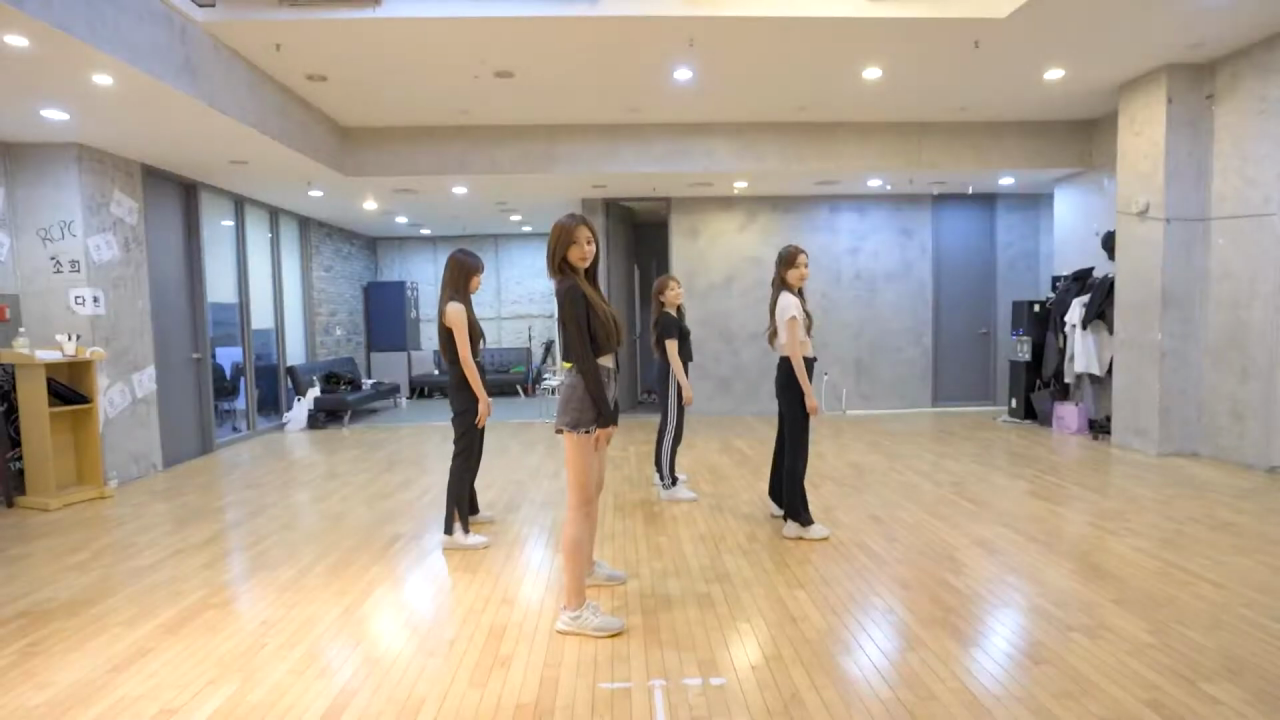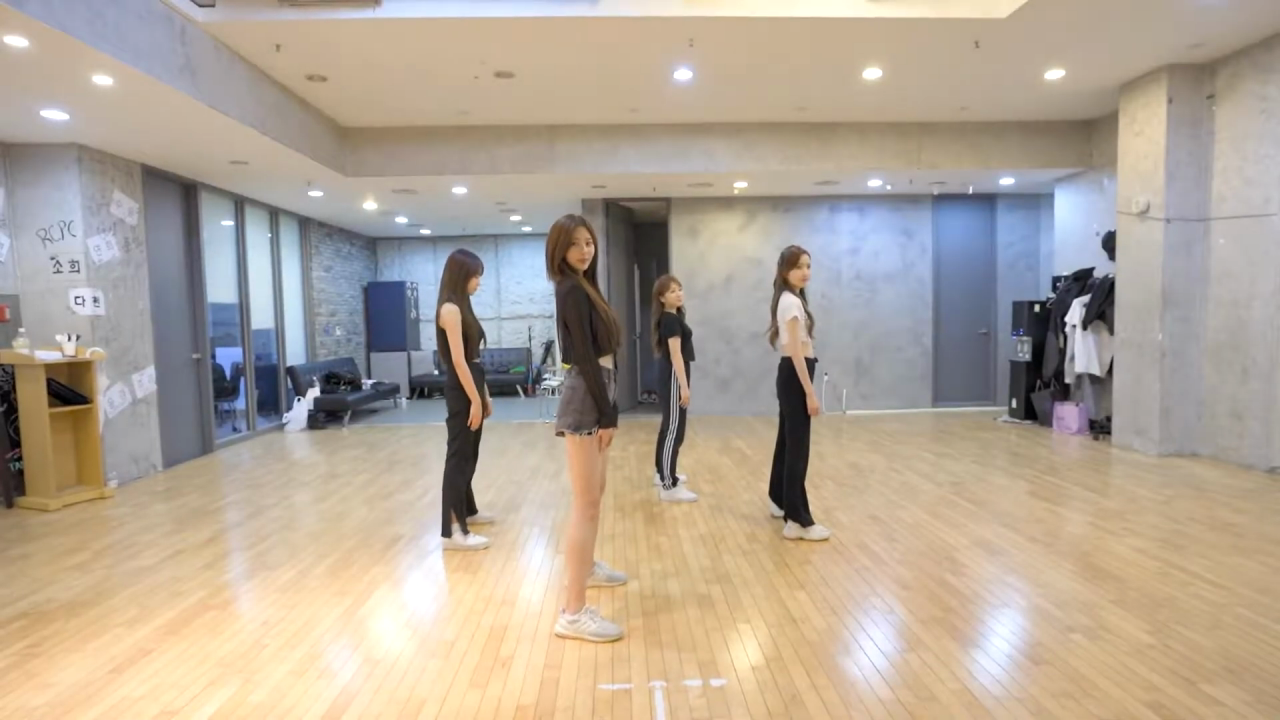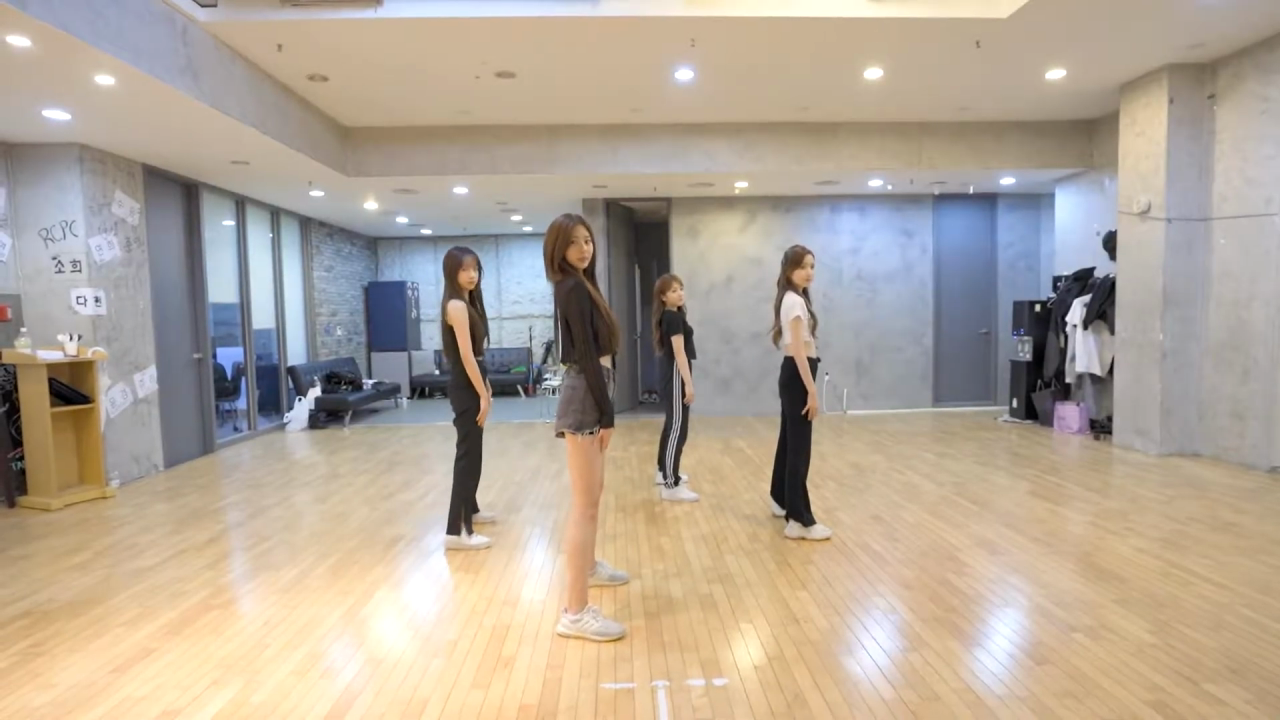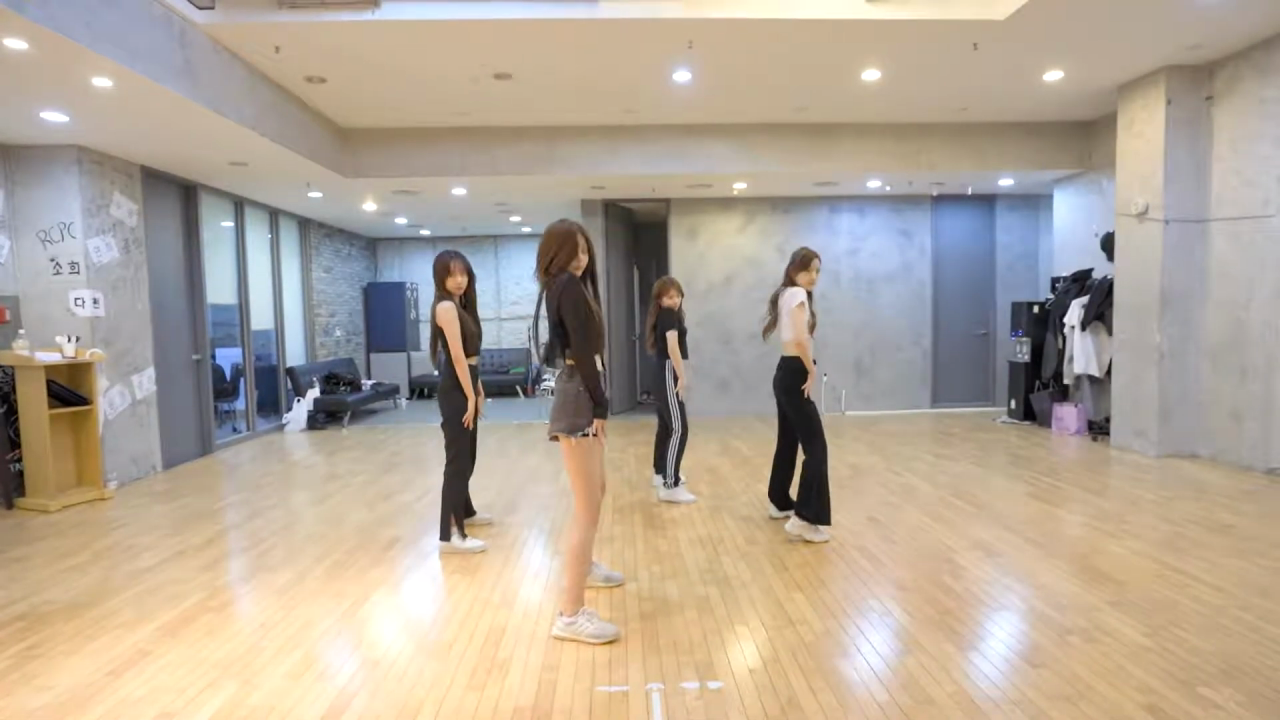
dt=0.7s
person 1, frame 1
left shoulder: (585, 286)
right shoulder: (570, 290)
right elbow: (582, 356)
left wrist: (607, 411)
right wrist: (602, 414)
left hip: (597, 395)
right hip: (583, 399)
left knee: (593, 492)
right knee: (580, 501)
left ankle: (587, 566)
right ankle: (574, 609)
person 1, frame 2
left shoulder: (583, 286)
right shoulder: (571, 290)
right elbow: (585, 356)
left wrist: (607, 411)
right wrist: (606, 414)
left hip: (594, 395)
right hip: (584, 399)
left knee: (596, 491)
right knee: (585, 503)
left ankle: (586, 566)
right ankle: (573, 613)
person 1, frame 3
left shoulder: (578, 285)
right shoulder: (573, 288)
right elbow: (587, 355)
left wrist: (603, 411)
right wrist: (606, 414)
left hip: (590, 395)
right hip: (584, 399)
left knee: (593, 492)
right knee: (585, 502)
left ankle: (588, 566)
right ankle: (575, 613)
person 1, frame 4
left shoulder: (569, 283)
right shoulder: (567, 283)
right elbow: (582, 349)
left wrist: (597, 403)
right wrist: (600, 404)
left hip: (582, 394)
right hip: (577, 398)
left knee: (597, 490)
right knee: (586, 506)
left ankle: (583, 567)
right ankle: (570, 615)
person 2, frame 1
left shoulder: (461, 306)
right shoulder: (455, 307)
right elbow: (465, 359)
left wrist: (482, 396)
right wrist: (482, 398)
left hip: (468, 388)
right hip: (465, 389)
left knee: (471, 452)
right knee: (464, 454)
left ankle: (468, 509)
right ankle: (454, 530)
person 2, frame 2
left shoulder: (462, 307)
right shoulder: (450, 309)
right elbow: (458, 360)
left wrist: (484, 395)
right wrist: (474, 401)
left hip: (471, 388)
right hip: (461, 392)
left knee: (469, 455)
right knee: (458, 457)
left ankle: (467, 510)
right ankle: (453, 531)
person 2, frame 3
left shoulder: (469, 303)
right shoulder: (456, 305)
right elbow: (466, 355)
left wrist: (485, 389)
right wrist: (483, 395)
left hip: (472, 385)
right hip: (466, 387)
left knee: (471, 453)
right knee: (468, 456)
left ankle: (469, 510)
right ankle: (457, 531)
person 2, frame 4
left shoulder: (462, 305)
right shoulder: (446, 306)
right elbow: (457, 355)
left wrist: (478, 391)
right wrist: (470, 396)
left hip: (466, 387)
right hip: (455, 390)
left knee: (467, 455)
right knee: (458, 459)
left ankle: (465, 511)
right ankle: (450, 535)
person 3, frame 1
left shoulder: (788, 299)
right shoulder: (790, 301)
right elbow: (794, 351)
left wrist: (804, 388)
right wrist: (808, 392)
left hip: (789, 375)
right hip: (793, 376)
left knee: (787, 441)
right knee: (797, 446)
left ankle: (780, 500)
right ankle: (798, 520)
person 3, frame 2
left shoulder: (790, 299)
right shoulder: (792, 301)
right elbow: (796, 351)
left wrist: (806, 388)
right wrist: (810, 392)
left hip: (790, 376)
right hip: (795, 377)
left knee: (787, 441)
right knee: (797, 447)
left ankle: (780, 501)
right ankle: (797, 521)
person 3, frame 3
left shoulder: (793, 299)
right shoulder: (795, 301)
right elbow: (798, 350)
left wrist: (808, 387)
right wrist: (812, 391)
left hip: (792, 376)
right hip: (797, 378)
left knee: (789, 441)
right knee: (799, 447)
left ankle: (782, 501)
right ankle: (799, 521)
person 3, frame 4
left shoulder: (787, 295)
right shoulder: (797, 293)
right elbow: (799, 340)
left wrist: (806, 369)
right wrist: (812, 371)
left hip: (786, 374)
right hip: (794, 376)
left knee: (788, 441)
right knee: (815, 446)
left ankle: (780, 502)
right ankle: (805, 519)
person 4, frame 1
left shoulder: (675, 316)
right shoulder: (668, 320)
right elbow: (673, 356)
left wrist: (683, 383)
right wrist: (686, 386)
left hip: (672, 377)
right hip: (672, 378)
left knee: (668, 426)
right knee: (672, 429)
left ankle: (662, 472)
right ankle: (668, 486)
person 4, frame 2
left shoulder: (673, 317)
right shoulder: (671, 320)
right elbow: (676, 355)
right wrist: (684, 386)
left hip: (672, 377)
right hip: (674, 378)
left knee: (669, 427)
right knee: (675, 430)
left ankle: (662, 472)
right ankle: (669, 487)
person 4, frame 3
left shoulder: (670, 316)
right shoulder: (673, 318)
right elbow: (679, 353)
right wrist: (689, 384)
left hip: (672, 375)
right hip: (676, 376)
left knee: (672, 425)
right knee: (678, 428)
left ankle: (664, 472)
right ankle: (671, 486)
person 4, frame 4
left shoulder: (664, 316)
right shoulder: (669, 315)
right elbow: (672, 347)
left wrist: (679, 374)
right wrist: (682, 376)
left hip: (666, 374)
right hip: (669, 375)
left knee: (666, 426)
right knee: (679, 429)
left ankle: (661, 473)
right ankle: (670, 486)
